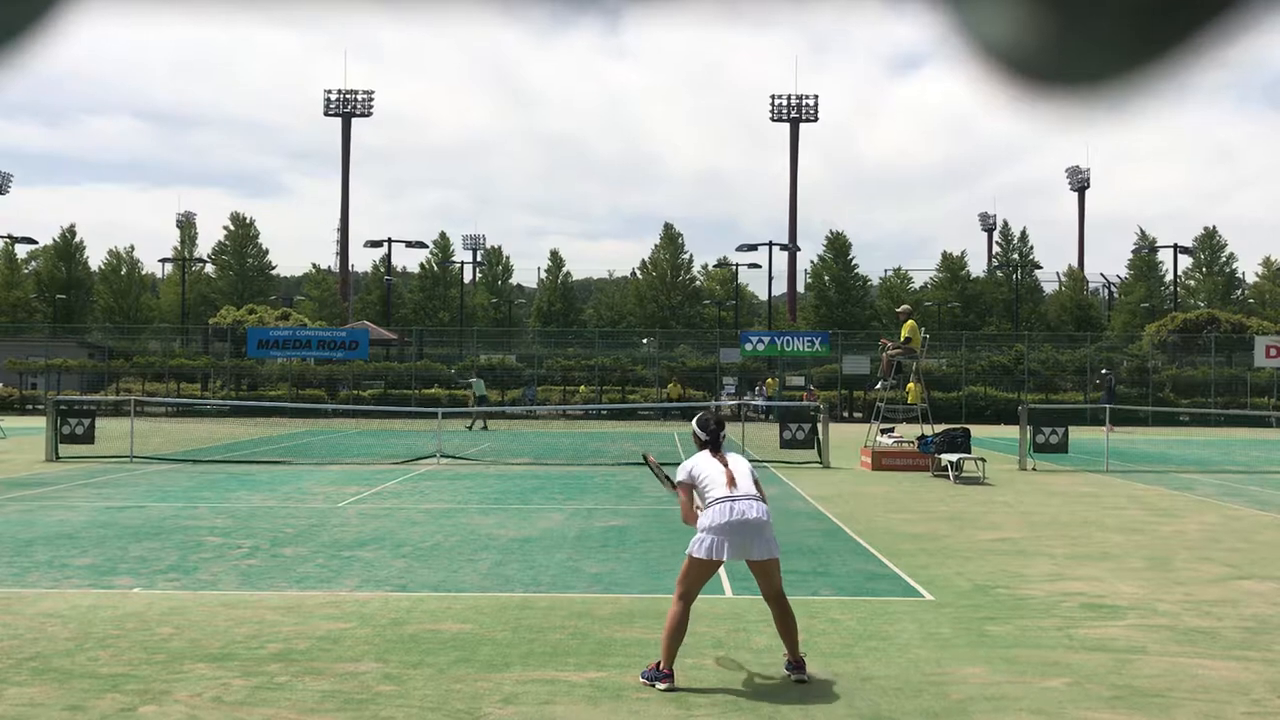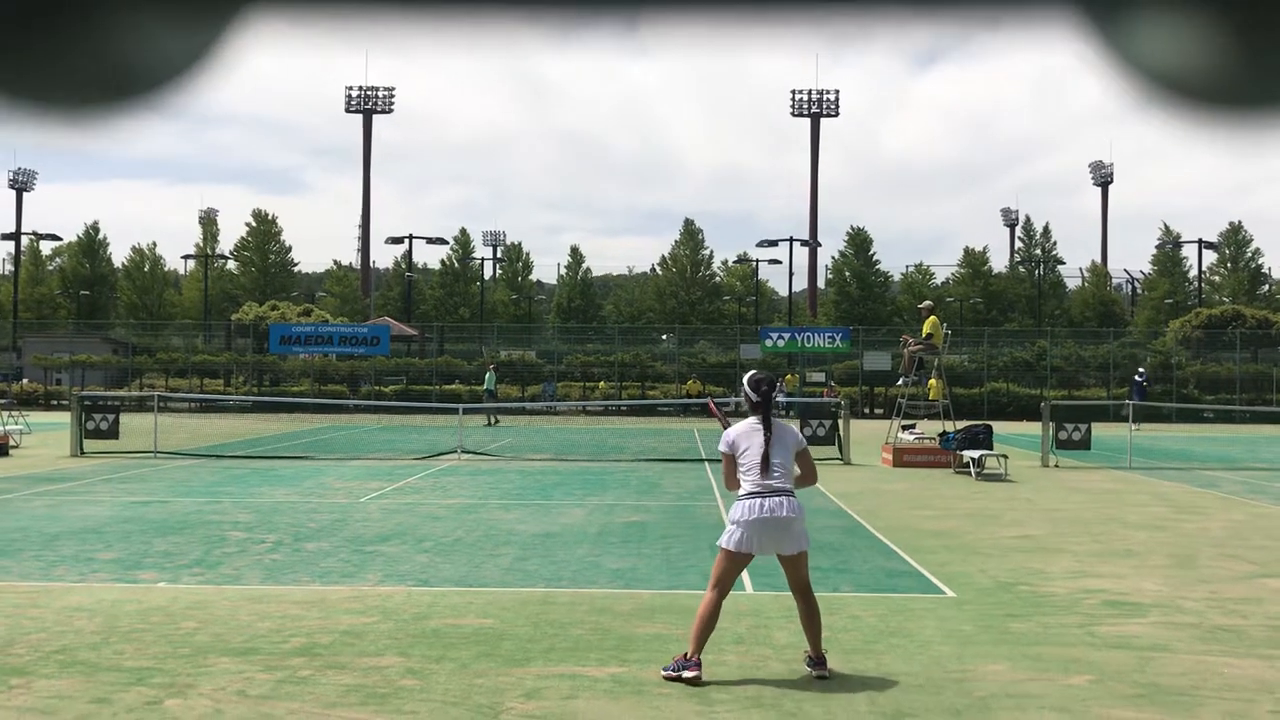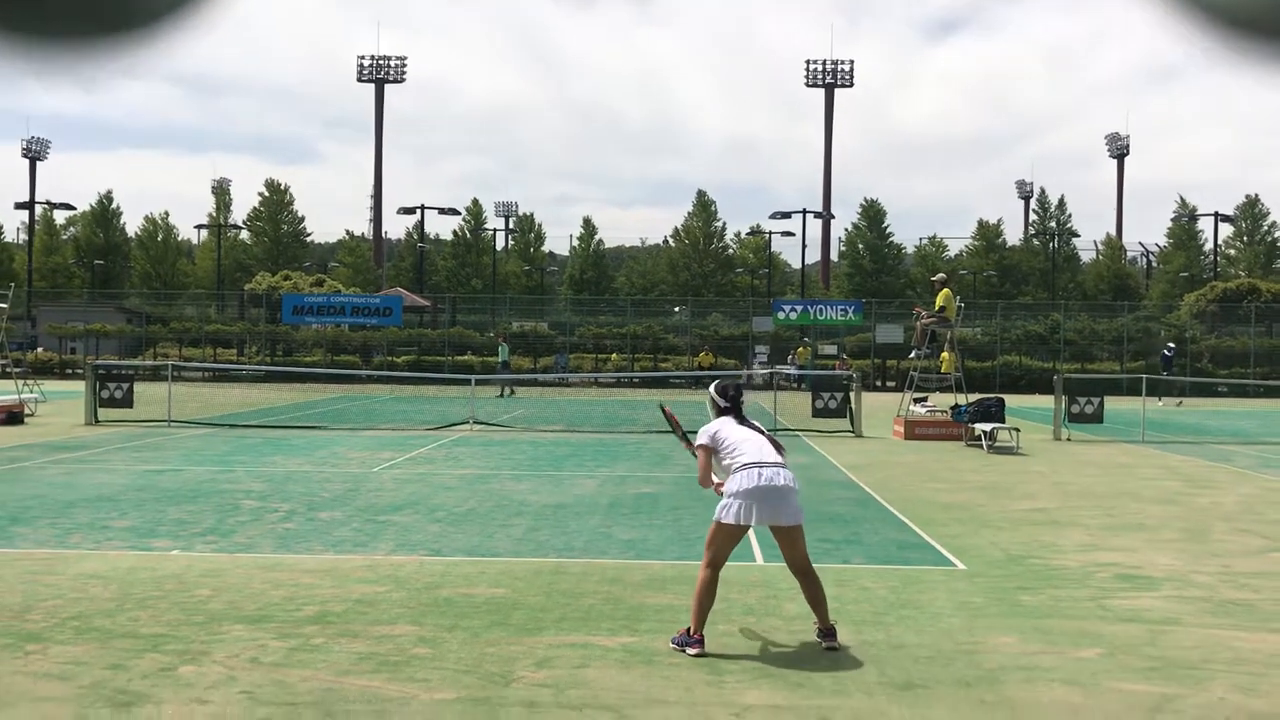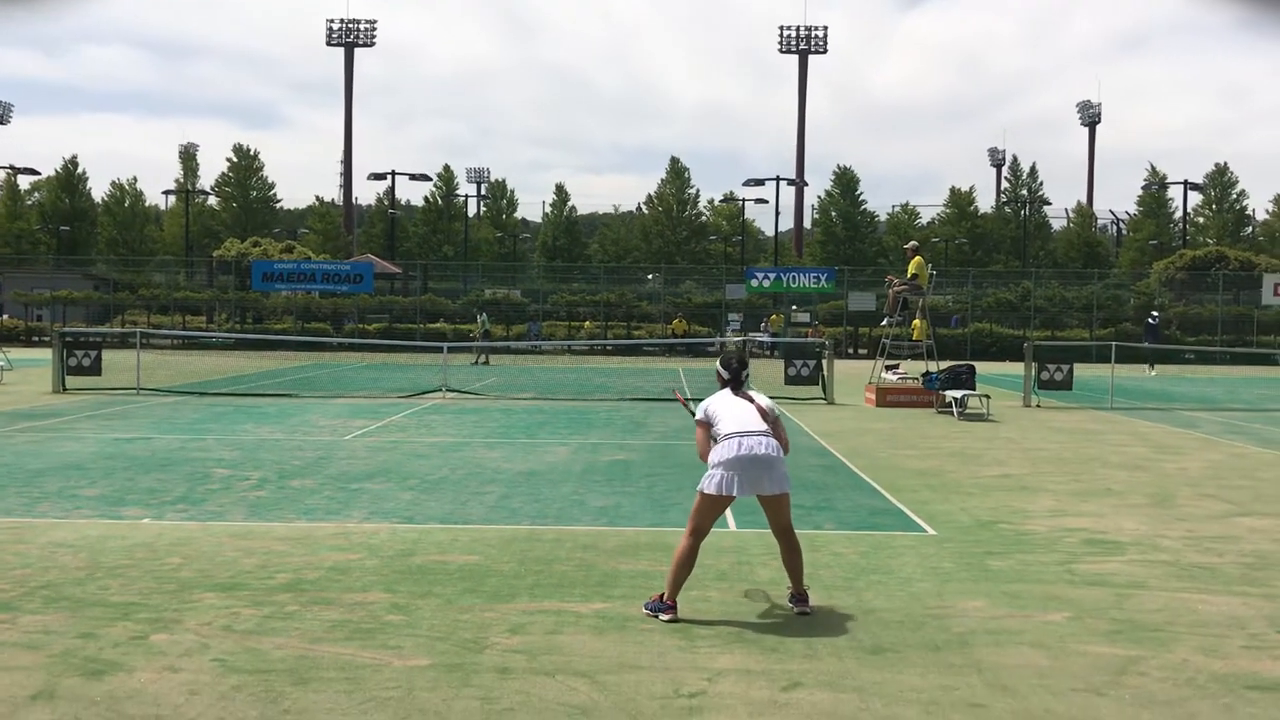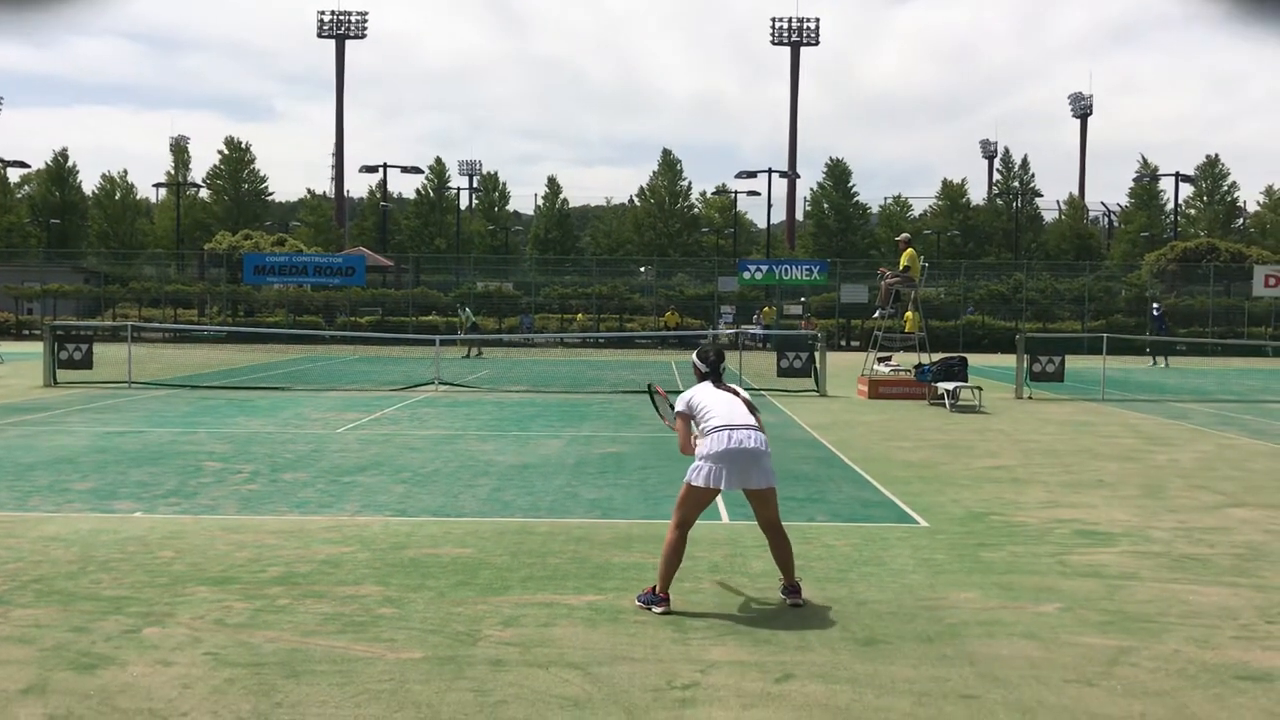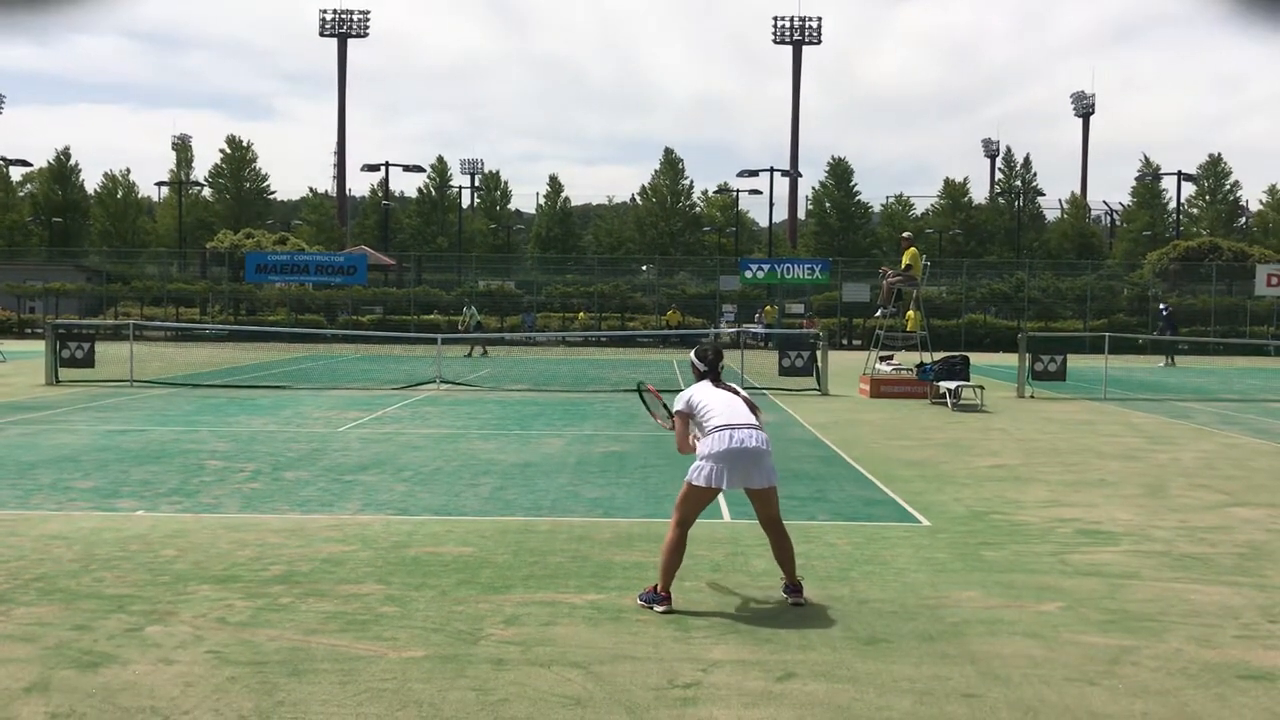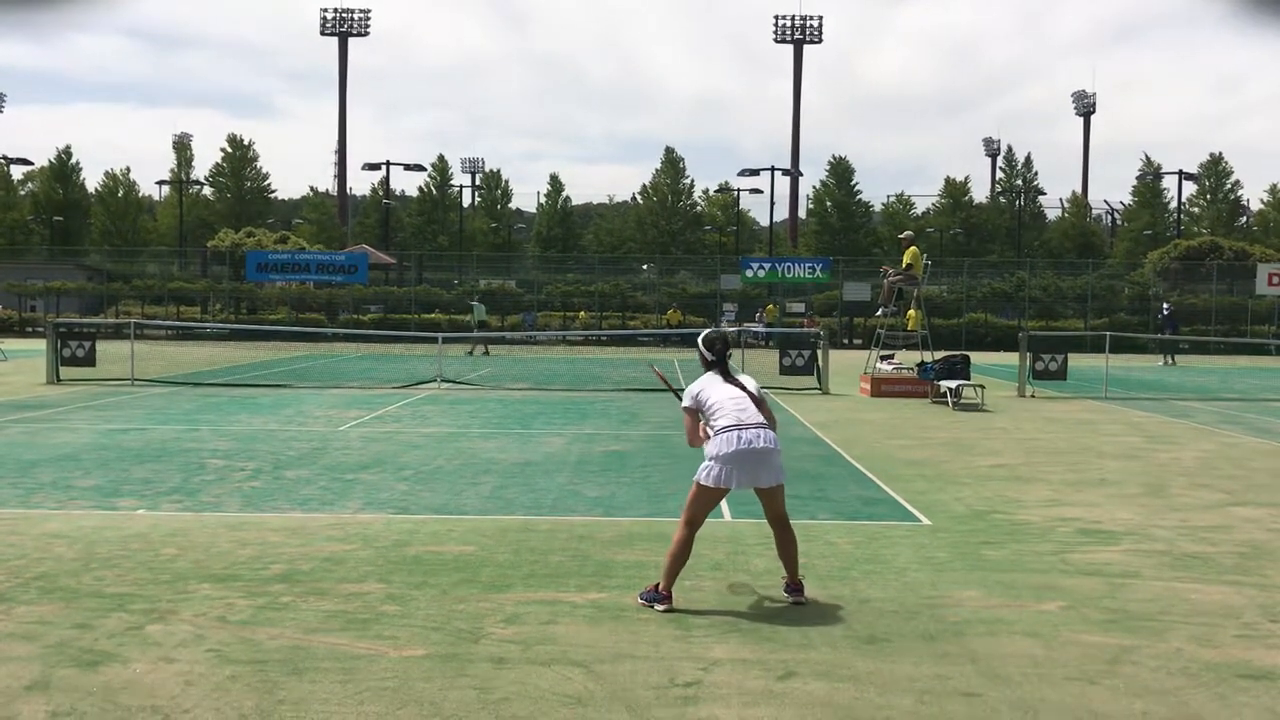
dt=0.7s
person 1, frame 1
left shoulder: (689, 464)
right shoulder: (741, 460)
left elbow: (688, 517)
left wrist: (698, 517)
left hip: (719, 519)
right hip: (758, 516)
left knee: (683, 597)
right knee: (776, 597)
left ankle: (664, 670)
right ankle: (796, 663)
person 1, frame 2
left shoulder: (733, 434)
right shoulder: (792, 432)
right elbow: (811, 477)
left hip: (749, 512)
right hip: (788, 511)
left knee: (716, 590)
right knee: (803, 590)
left ankle: (691, 661)
right ankle: (817, 659)
person 1, frame 3
left shoulder: (709, 430)
right shoulder: (756, 427)
left elbow: (703, 479)
left wrist: (715, 482)
left hip: (746, 485)
right hip: (784, 483)
left knee: (710, 564)
right knee: (801, 566)
left ankle: (694, 636)
right ankle: (827, 630)
person 1, frame 4
left shoulder: (708, 404)
right shoulder: (763, 400)
left elbow: (704, 454)
right elbow: (784, 445)
left hip: (729, 455)
right hip: (769, 453)
left knee: (694, 533)
right knee: (784, 531)
left ankle: (667, 602)
right ankle: (800, 596)
person 1, frame 5
left shoulder: (688, 396)
right shoulder: (738, 391)
left elbow: (685, 447)
right elbow: (762, 432)
left wrist: (697, 444)
left hip: (717, 448)
right hip: (756, 448)
left knee: (679, 524)
right knee: (771, 524)
left ankle: (659, 594)
right ankle: (792, 587)
person 1, frame 6
left shoulder: (687, 395)
right shoulder: (736, 390)
left elbow: (683, 447)
left wrist: (695, 442)
left hip: (718, 449)
right hip: (757, 446)
left knee: (680, 523)
right knee: (773, 523)
left ankle: (661, 593)
right ankle: (793, 587)
person 1, frame 7
left shoulder: (696, 388)
right shoulder: (747, 381)
left elbow: (693, 441)
right elbow: (772, 424)
left hip: (726, 449)
right hip: (766, 445)
left knee: (689, 523)
right knee: (779, 520)
left ankle: (662, 592)
right ankle: (794, 586)
